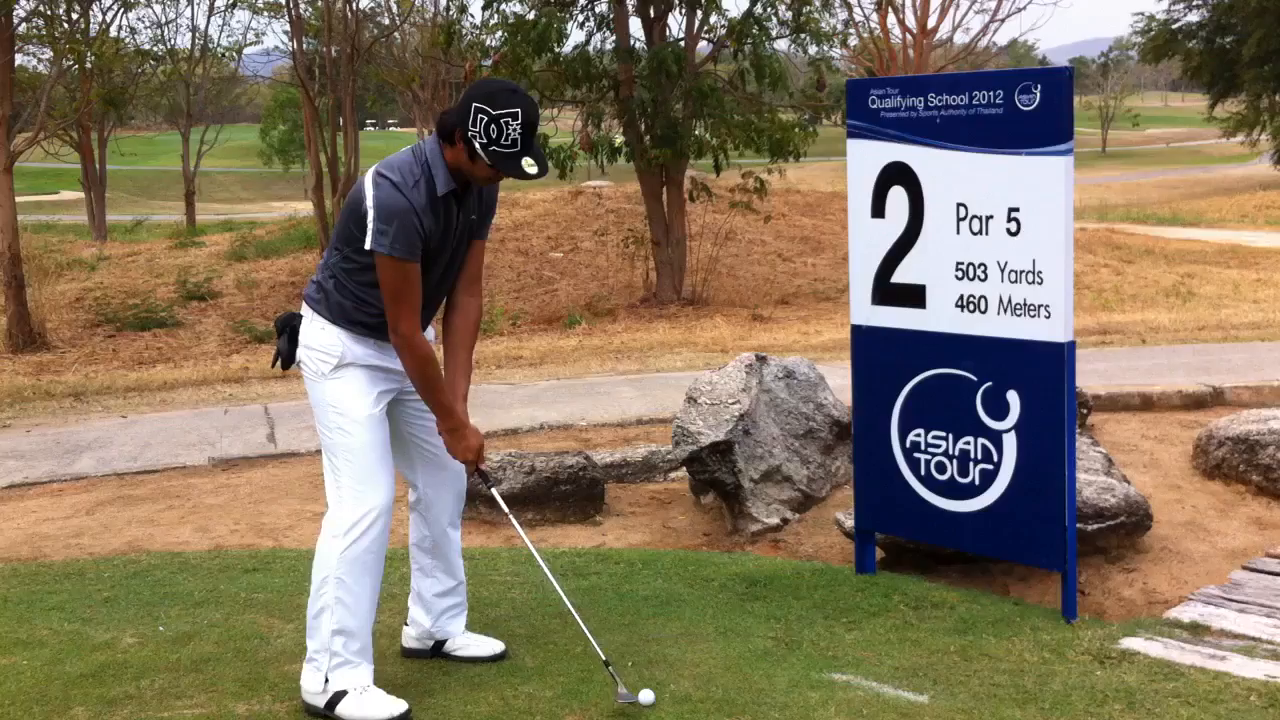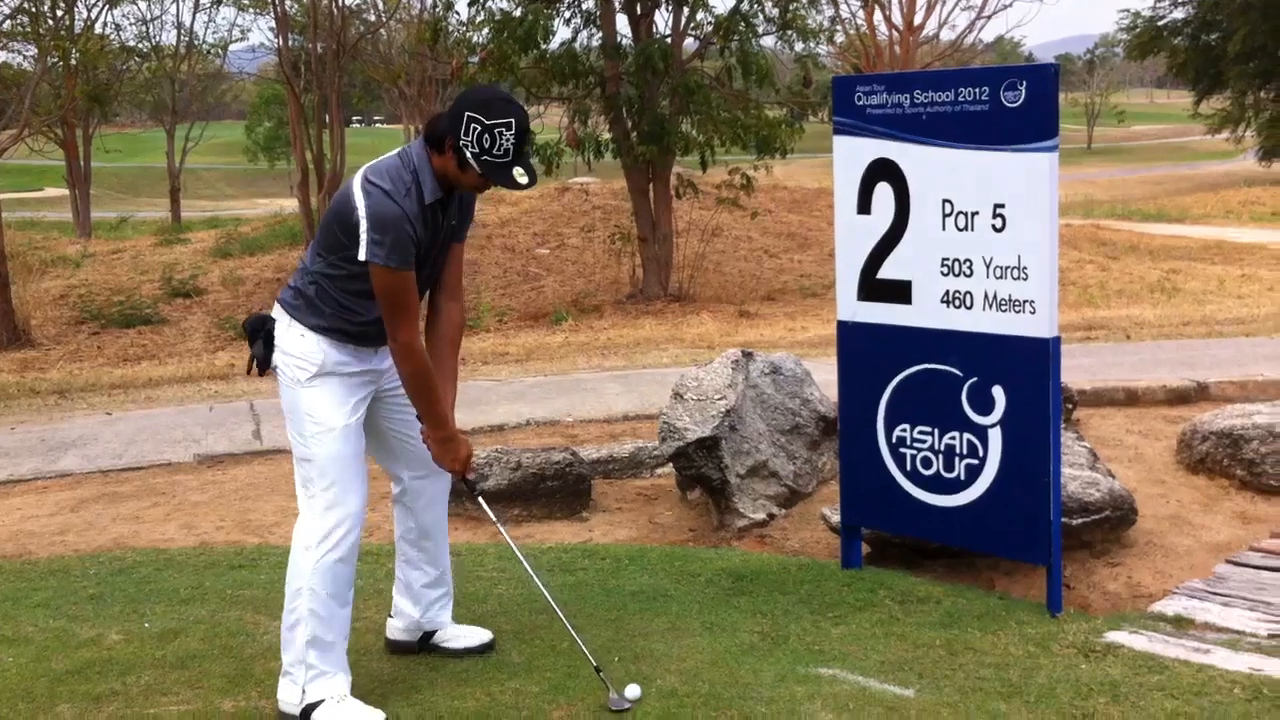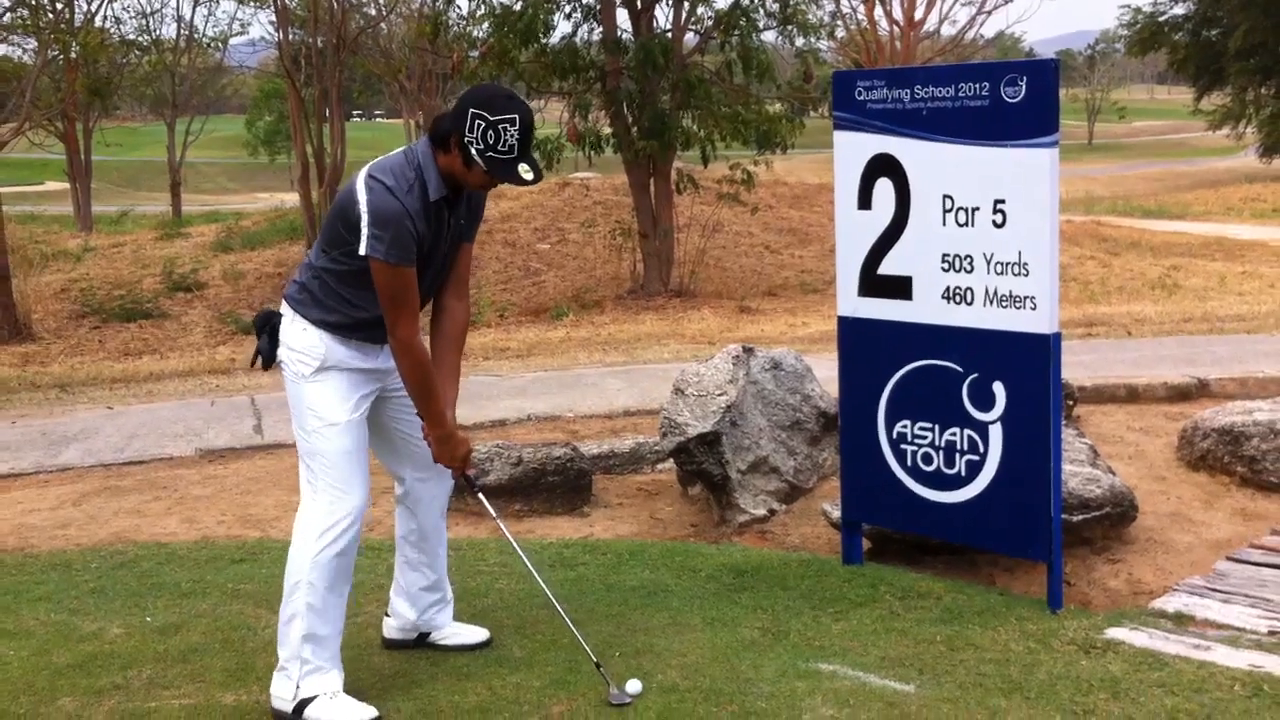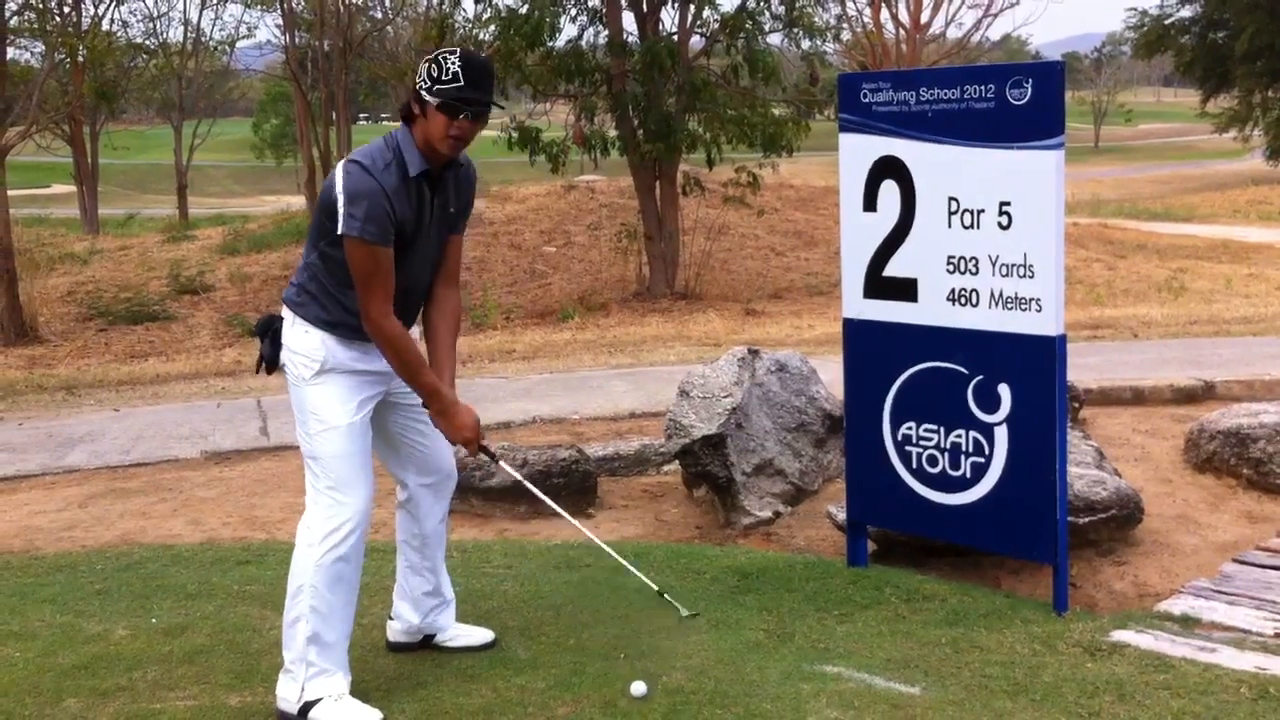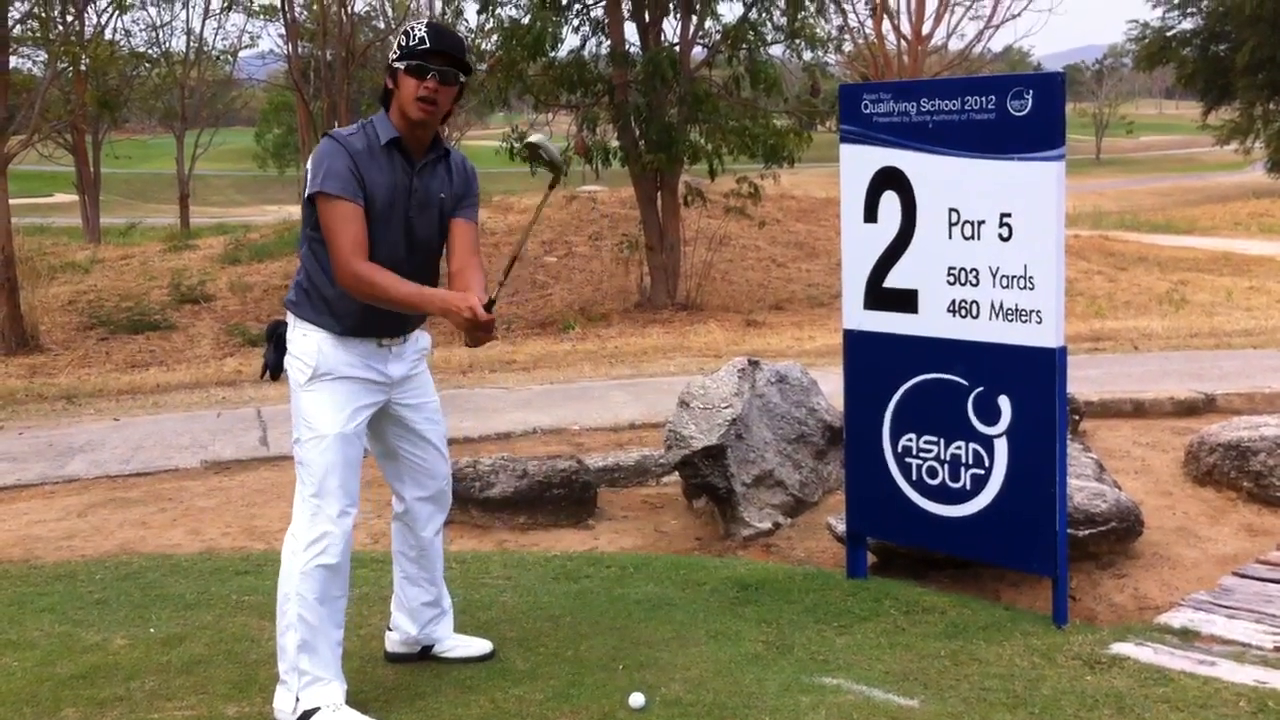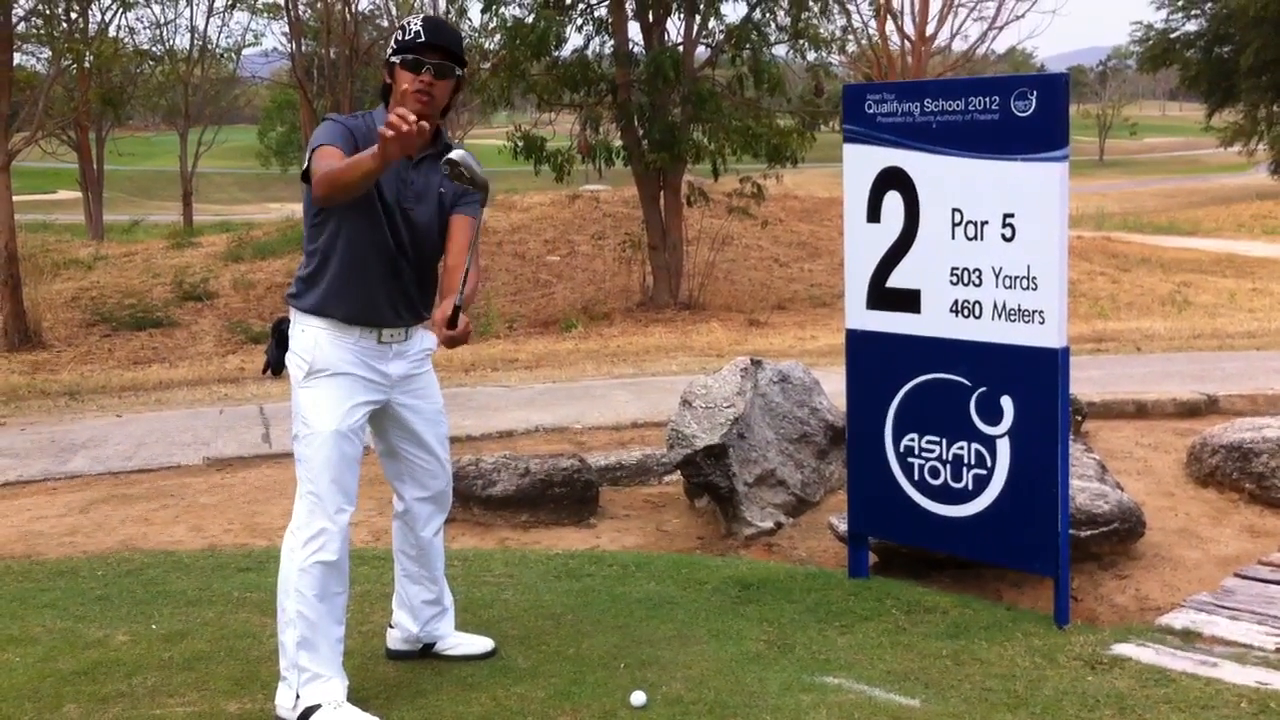
dt=0.4s
person 1, frame 1
left shoulder: (480, 187)
right shoulder: (395, 192)
left elbow: (465, 297)
right elbow: (404, 328)
left wrist: (456, 405)
right wrist: (453, 423)
left hip: (405, 345)
right hip: (345, 344)
left knee: (443, 481)
right knee: (364, 500)
left ankle: (435, 626)
person 1, frame 2
left shoulder: (459, 189)
right shoulder: (386, 200)
left elbow: (447, 302)
right elbow: (407, 335)
left wrist: (446, 415)
right wrist: (444, 431)
left hip: (375, 348)
right hip: (319, 350)
left knee: (425, 473)
right knee: (336, 510)
left ankle: (420, 619)
person 1, frame 3
left shoulder: (469, 191)
right shoulder: (388, 197)
left elbow: (453, 303)
right elbow: (405, 331)
left wrist: (447, 414)
right wrist: (441, 428)
left hip: (382, 347)
right hip: (324, 346)
left knee: (428, 474)
right knee: (338, 504)
left ankle: (416, 616)
person 1, frame 4
left shoulder: (459, 177)
right shoulder: (367, 179)
left elbow: (444, 286)
right elbow: (377, 314)
left wrist: (446, 393)
right wrist: (445, 404)
left hip: (394, 345)
right hip: (328, 349)
left knee: (432, 477)
right knee: (342, 506)
left ankle: (421, 618)
person 1, frame 5
left shoulder: (458, 172)
right shoulder: (342, 152)
left elbow: (467, 263)
right elbow: (352, 270)
left wrist: (472, 307)
right wrist: (441, 302)
left hip: (404, 350)
right hip: (331, 352)
left knee: (428, 490)
right knee: (326, 517)
left ankle: (418, 630)
person 1, frame 6
right shoulder: (341, 136)
left elbow: (459, 254)
right elbow: (327, 184)
left wrist: (452, 309)
right wrist: (379, 152)
left hip: (409, 347)
right hip: (334, 347)
left knee: (429, 489)
right knee: (325, 512)
left ankle: (420, 626)
